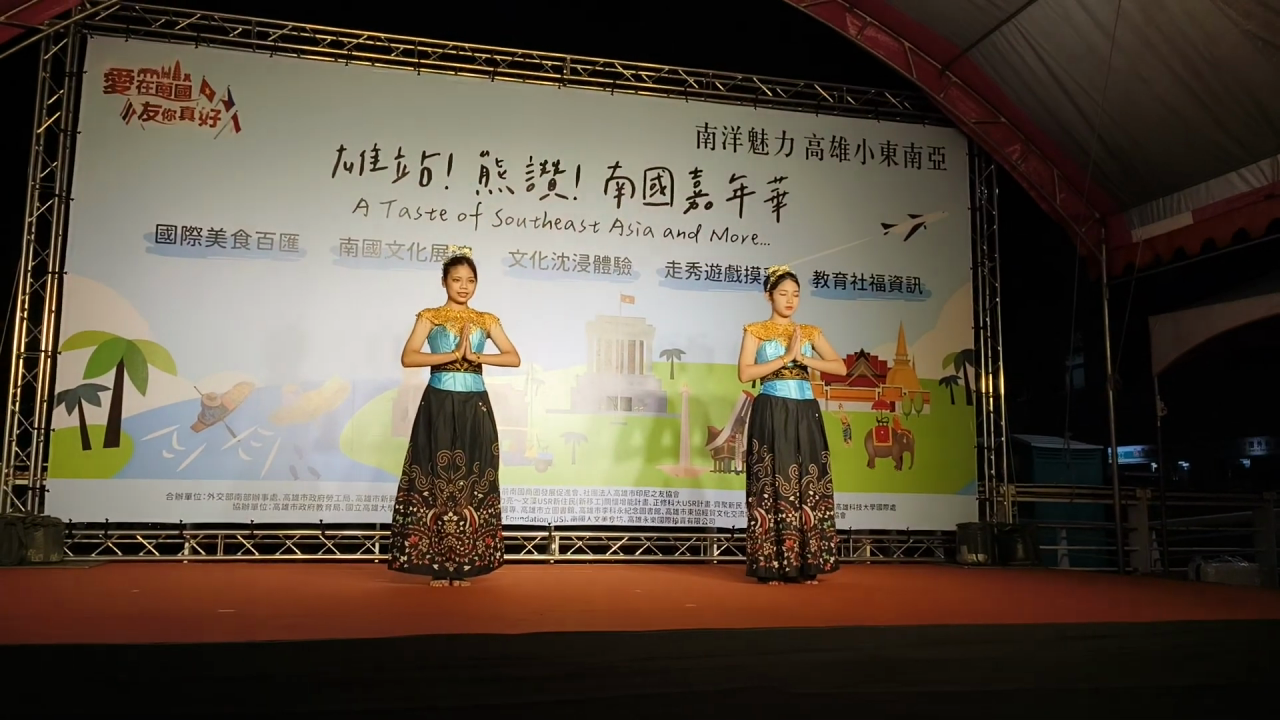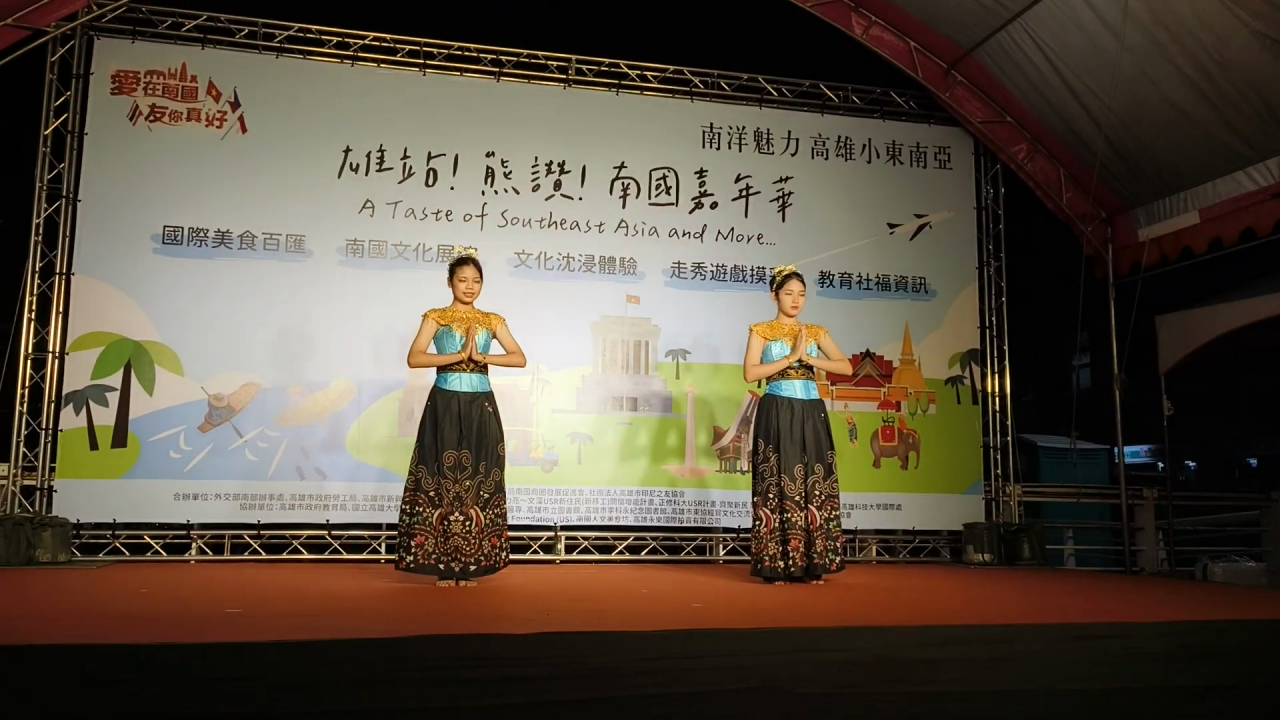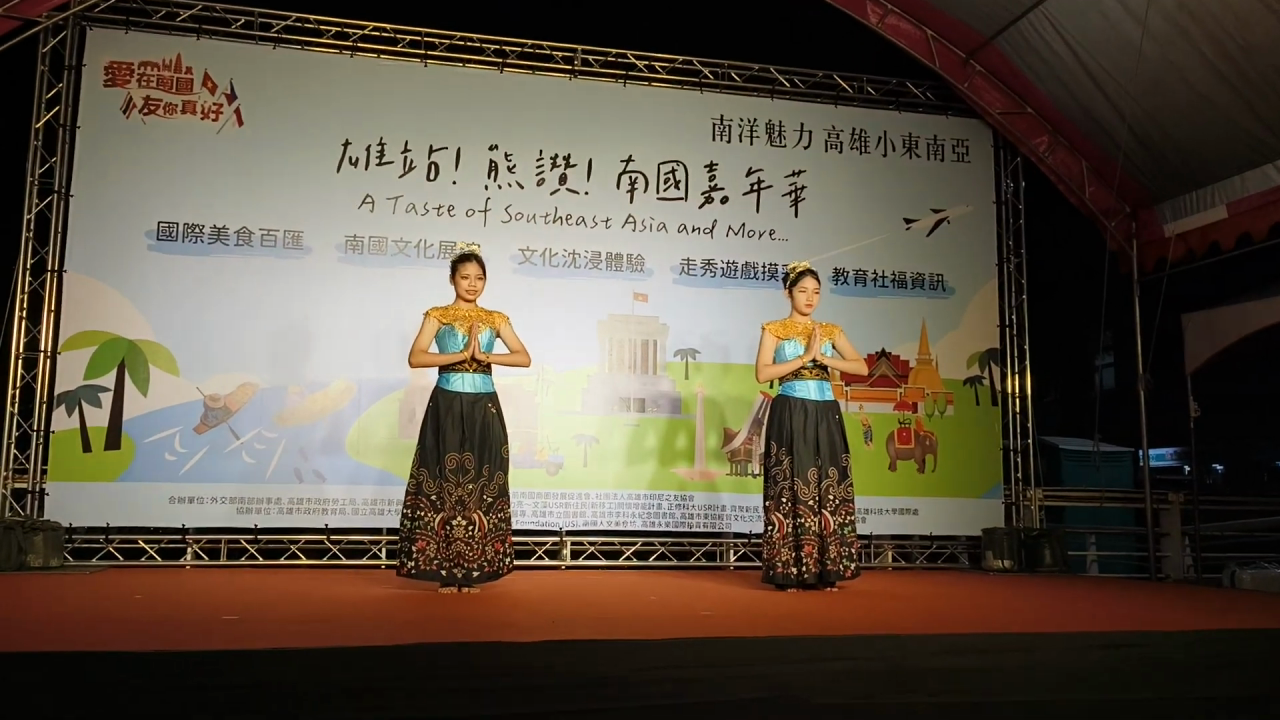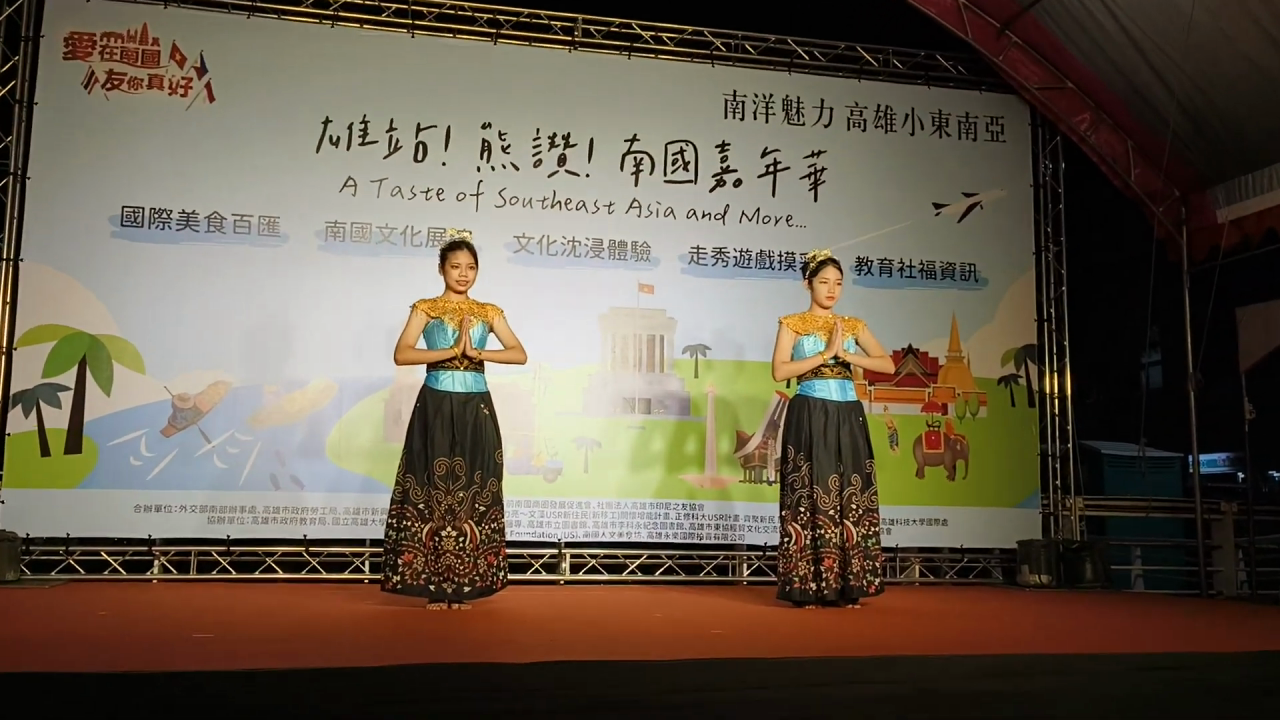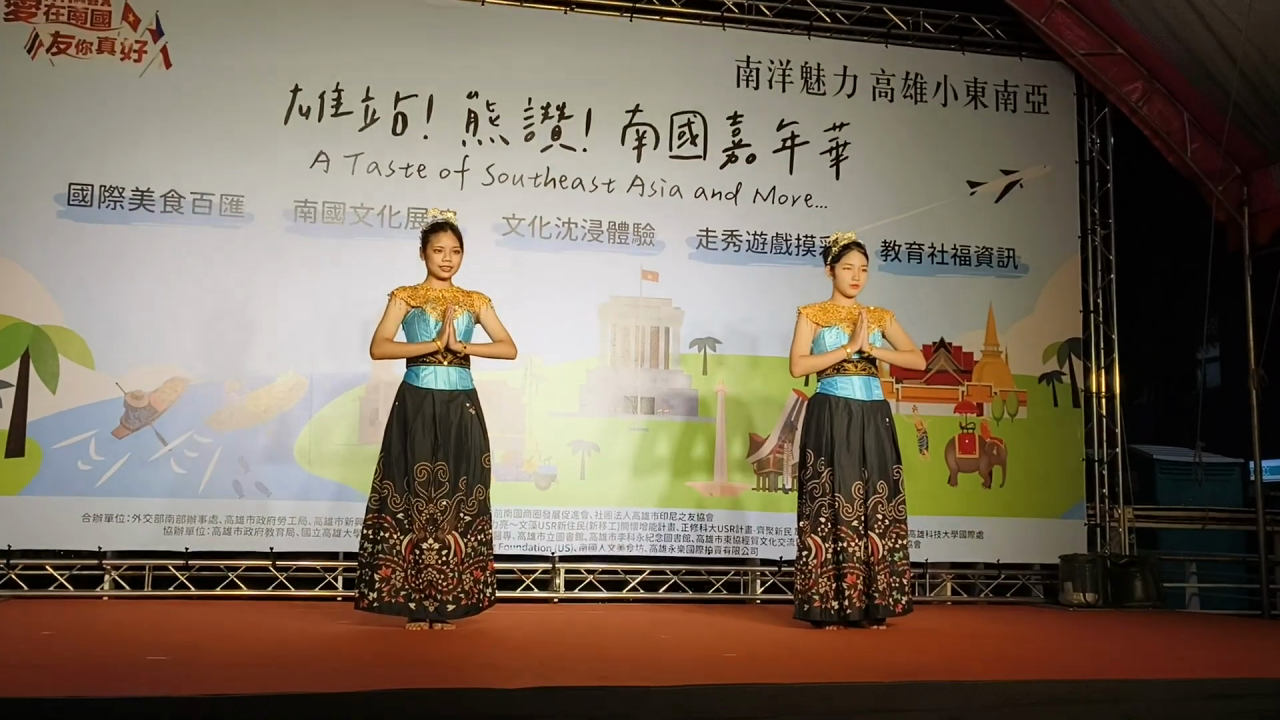
dt=0.2s
person 1, frame 1
left shoulder: (486, 320)
right shoulder: (429, 317)
left elbow: (514, 358)
right elbow: (408, 358)
left wrist: (475, 356)
right wrist: (453, 354)
left hip: (474, 406)
right hip: (439, 404)
left knee: (471, 482)
right knee: (436, 478)
left ankle: (463, 566)
right ankle: (438, 565)
person 1, frame 2
left shoulder: (492, 321)
right shoulder: (435, 317)
left elbow: (520, 358)
right elbow: (414, 358)
left wrist: (481, 356)
right wrist: (459, 354)
left hip: (480, 406)
right hip: (445, 405)
left knee: (477, 481)
right knee: (442, 479)
left ankle: (469, 566)
right ankle: (444, 565)
person 1, frame 3
left shoulder: (495, 319)
right shoulder: (437, 316)
left elbow: (524, 358)
right elbow: (415, 358)
left wrist: (484, 355)
right wrist: (461, 354)
left hip: (483, 407)
right hip: (447, 405)
left knee: (480, 486)
right knee: (445, 482)
left ankle: (472, 572)
right ankle: (446, 572)
person 1, frame 4
left shoulder: (489, 312)
right shoulder: (425, 308)
left elbow: (519, 354)
right elbow: (401, 354)
left wrist: (477, 352)
right wrist: (451, 350)
left hip: (475, 408)
right hip: (435, 406)
left knee: (472, 492)
right knee: (434, 489)
left ankle: (462, 588)
right ankle: (435, 587)
person 1, frame 5
left shoulder: (474, 301)
right shoulder: (405, 297)
left elbow: (509, 348)
right elbow: (378, 348)
left wrist: (461, 346)
right wrist: (434, 343)
left hip: (461, 407)
right hip: (416, 405)
left knee: (456, 500)
right knee: (413, 497)
left ankle: (446, 605)
right ankle: (415, 605)
person 2, frame 1
left shoulder: (810, 332)
right shoulder: (755, 331)
left elbow: (840, 367)
right elbow: (745, 373)
left wrist: (802, 358)
right wrist: (785, 357)
left hip: (805, 413)
right hip: (772, 413)
left knee: (808, 484)
right knee: (773, 484)
left ankle: (806, 565)
right ankle: (772, 566)
person 2, frame 2
left shoulder: (816, 332)
right shoulder: (761, 331)
left elbow: (846, 367)
right elbow: (750, 373)
left wrist: (808, 358)
right wrist: (790, 357)
left hip: (811, 413)
right hip: (777, 413)
left knee: (814, 484)
right knee: (779, 484)
left ankle: (812, 565)
right ankle: (777, 565)
person 2, frame 3
left shoulder: (831, 331)
right shoulder: (774, 330)
left elbow: (861, 367)
right elbow: (762, 374)
left wrist: (822, 358)
right wrist: (804, 357)
left hip: (825, 414)
right hip: (790, 414)
left knee: (828, 488)
right knee: (792, 488)
left ankle: (825, 571)
right ankle: (790, 572)
person 2, frame 4
left shoulder: (854, 326)
right shoulder: (792, 324)
left elbow: (888, 365)
right elbow: (779, 371)
left wrist: (845, 355)
right wrist: (825, 353)
left hip: (848, 416)
right hip: (809, 416)
left knee: (850, 497)
right knee: (811, 496)
left ankle: (847, 587)
right ankle: (809, 588)
person 2, frame 5
left shoulder: (880, 317)
right shoulder: (812, 315)
left elbow: (918, 360)
right elbow: (797, 366)
left wrist: (870, 349)
right wrist: (849, 347)
left hip: (873, 418)
right hip: (831, 417)
left knee: (876, 505)
right knee: (832, 505)
left ankle: (872, 606)
right ankle: (830, 605)
